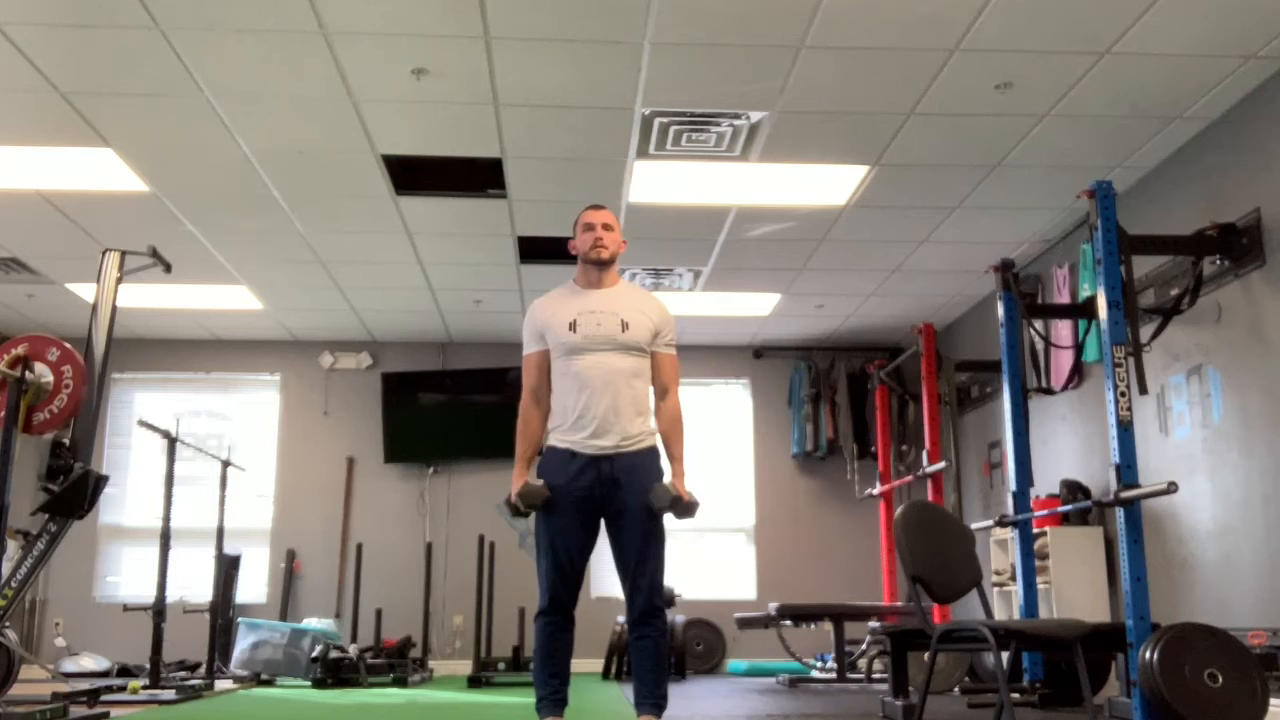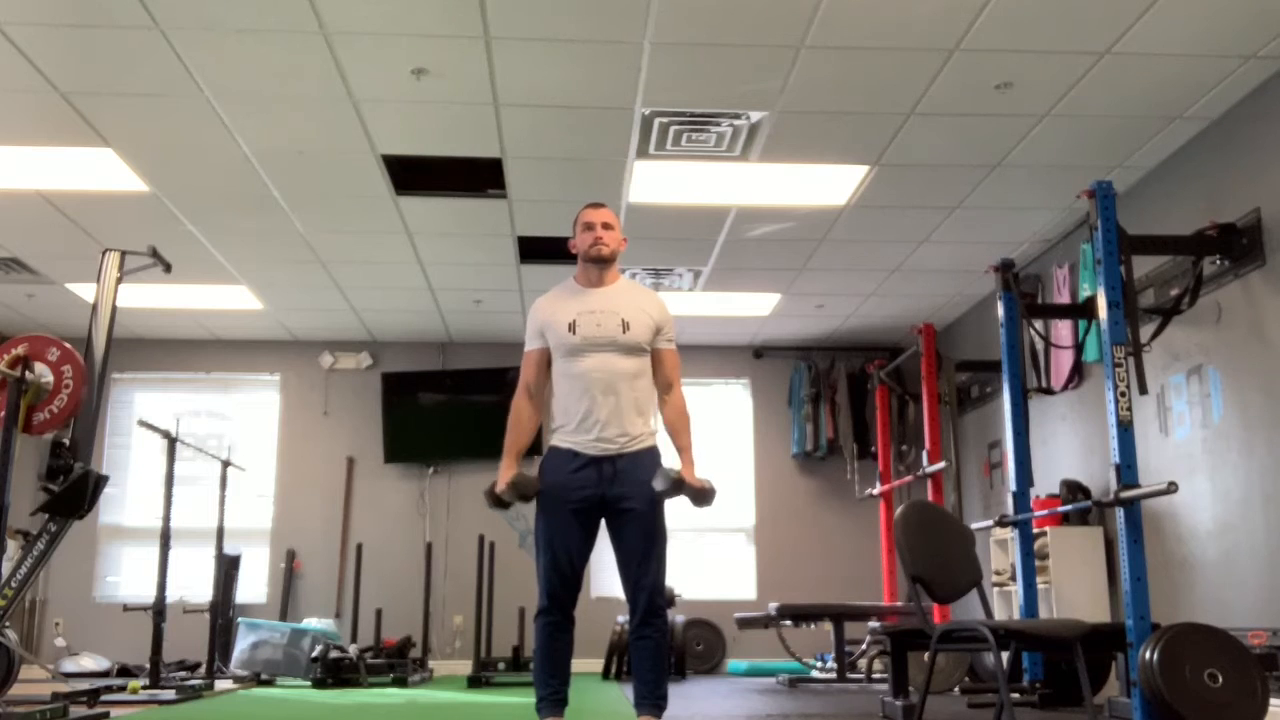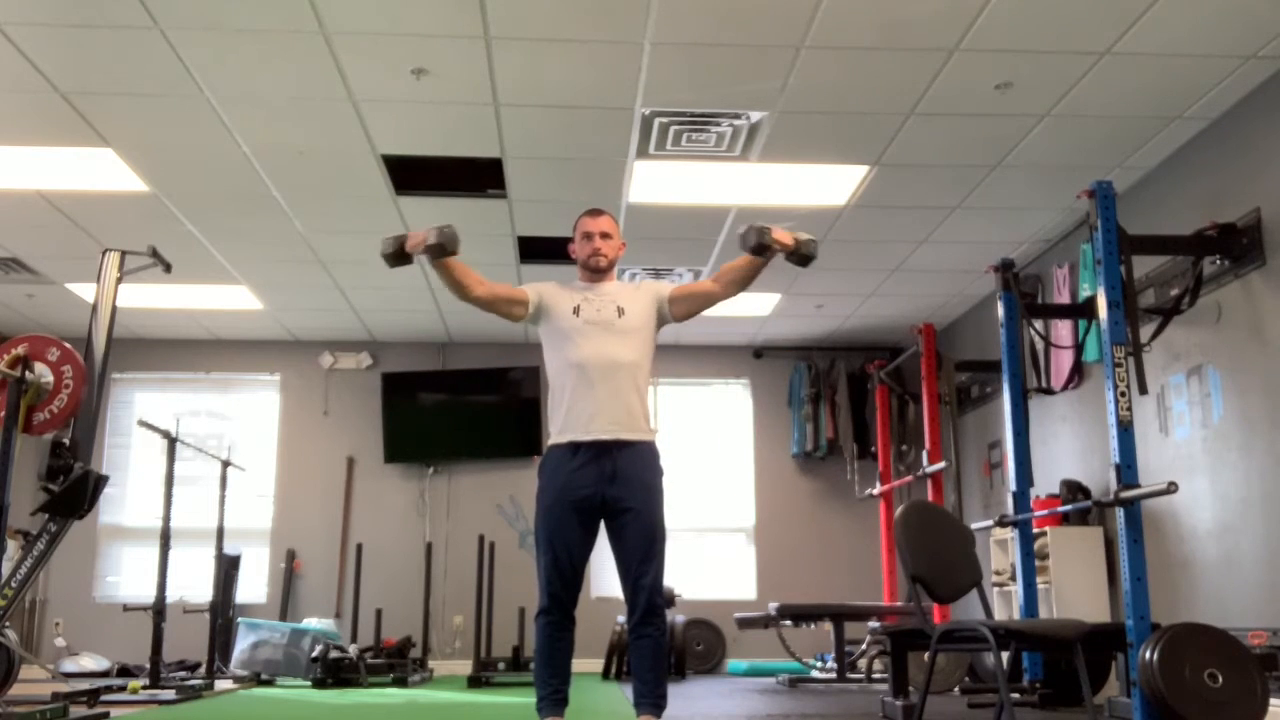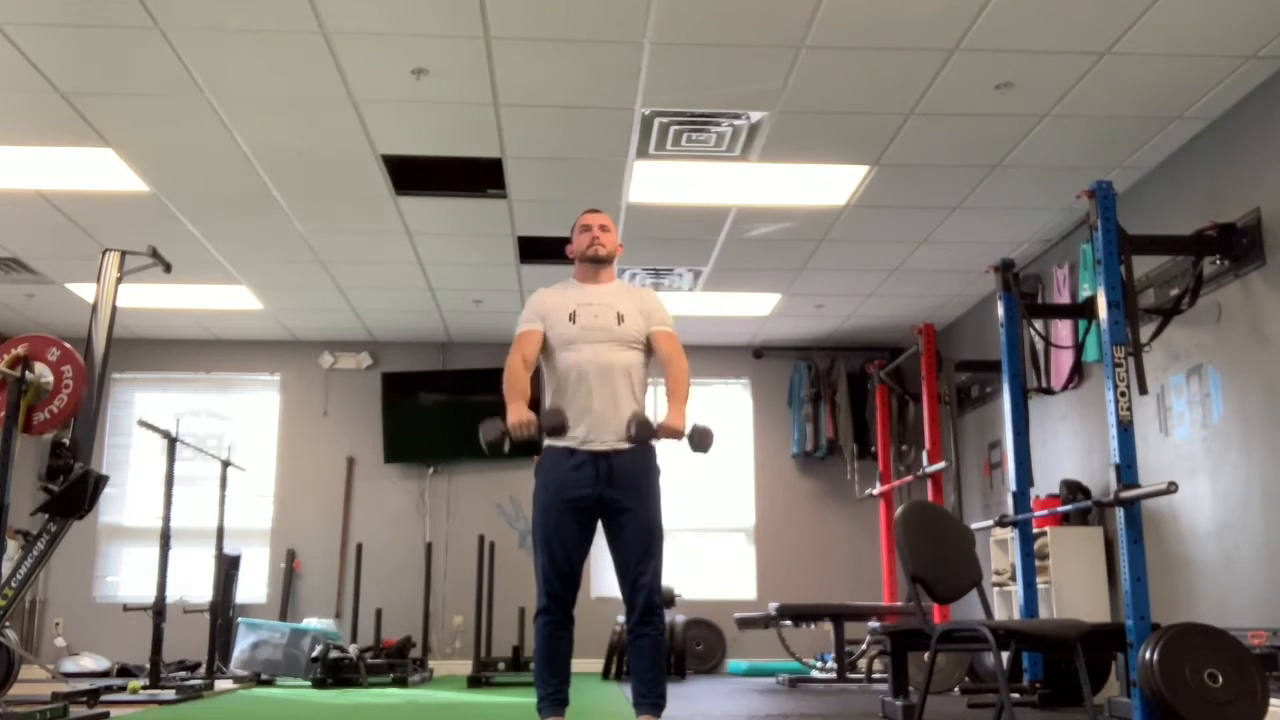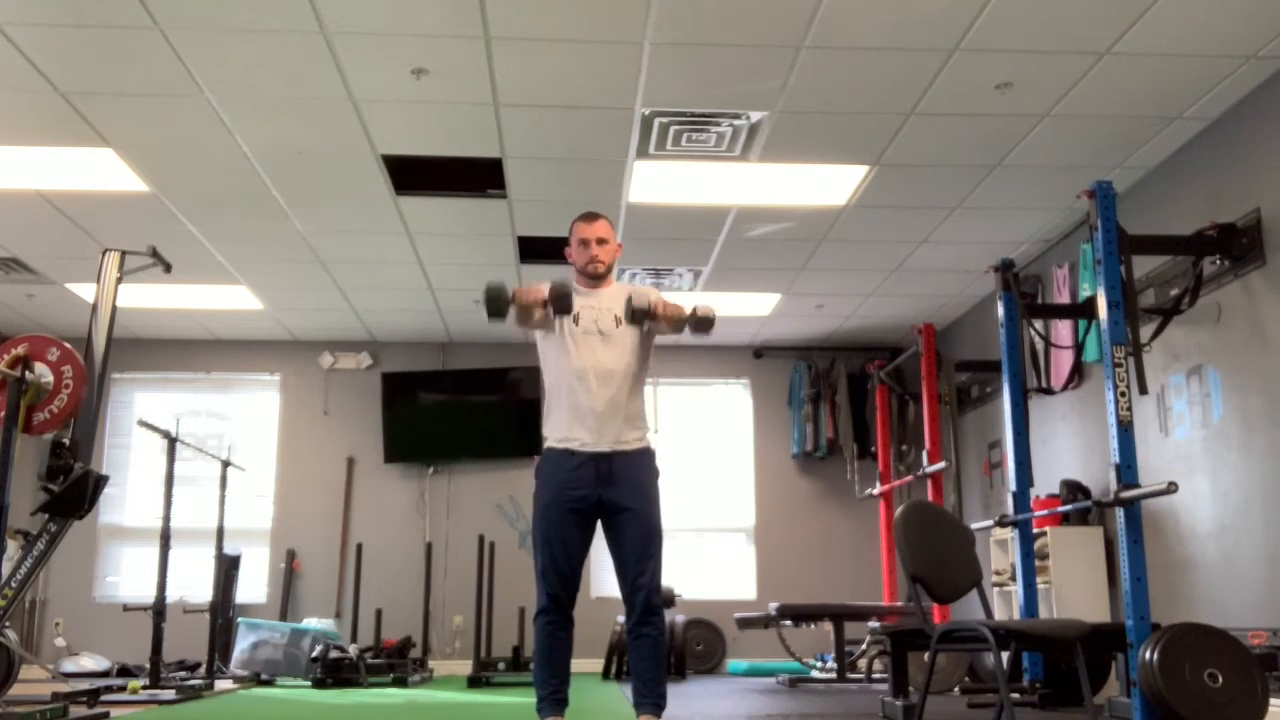
dt=1s
person 1, frame 1
left shoulder: (651, 309)
right shoulder: (545, 309)
left elbow: (667, 396)
right elbow: (534, 397)
left wrist: (678, 471)
right wrist: (520, 470)
left hip: (636, 464)
right hip: (566, 464)
left knee: (646, 599)
right knee: (556, 598)
person 1, frame 2
left shoulder: (650, 305)
right shoulder: (547, 308)
left elbow: (669, 391)
right elbow: (529, 394)
left wrist: (686, 461)
right wrist: (509, 462)
left hip: (637, 464)
right hip: (567, 465)
left knee: (647, 599)
right knee: (555, 599)
person 1, frame 3
left shoulder: (647, 297)
right shoulder: (548, 297)
left elbow: (719, 287)
right elbow: (476, 292)
left wrist: (764, 253)
right wrist: (436, 255)
left hip: (634, 458)
right hip: (567, 460)
left knee: (646, 597)
right knee: (556, 599)
person 1, frame 4
left shoulder: (643, 301)
right shoulder: (546, 301)
left elbow: (674, 359)
right elbow: (520, 360)
left wrist: (676, 407)
right wrist: (517, 406)
left hip: (631, 460)
right hip: (564, 460)
left knee: (644, 596)
right knee: (555, 597)
person 1, frame 5
left shoulder: (638, 297)
right shoulder: (554, 298)
left elbow: (665, 319)
right elbow: (529, 315)
left wrist: (674, 314)
right wrist: (525, 302)
left hip: (630, 462)
right hip: (564, 463)
left knee: (644, 597)
right knee: (554, 598)
